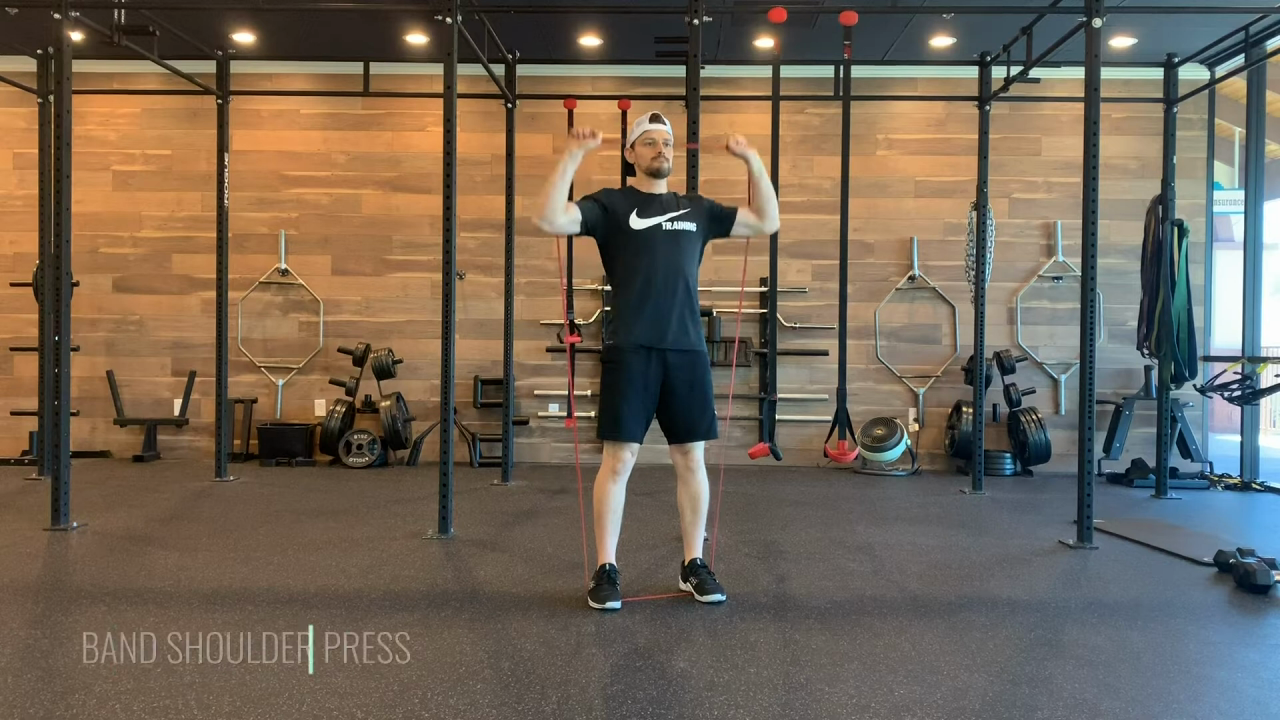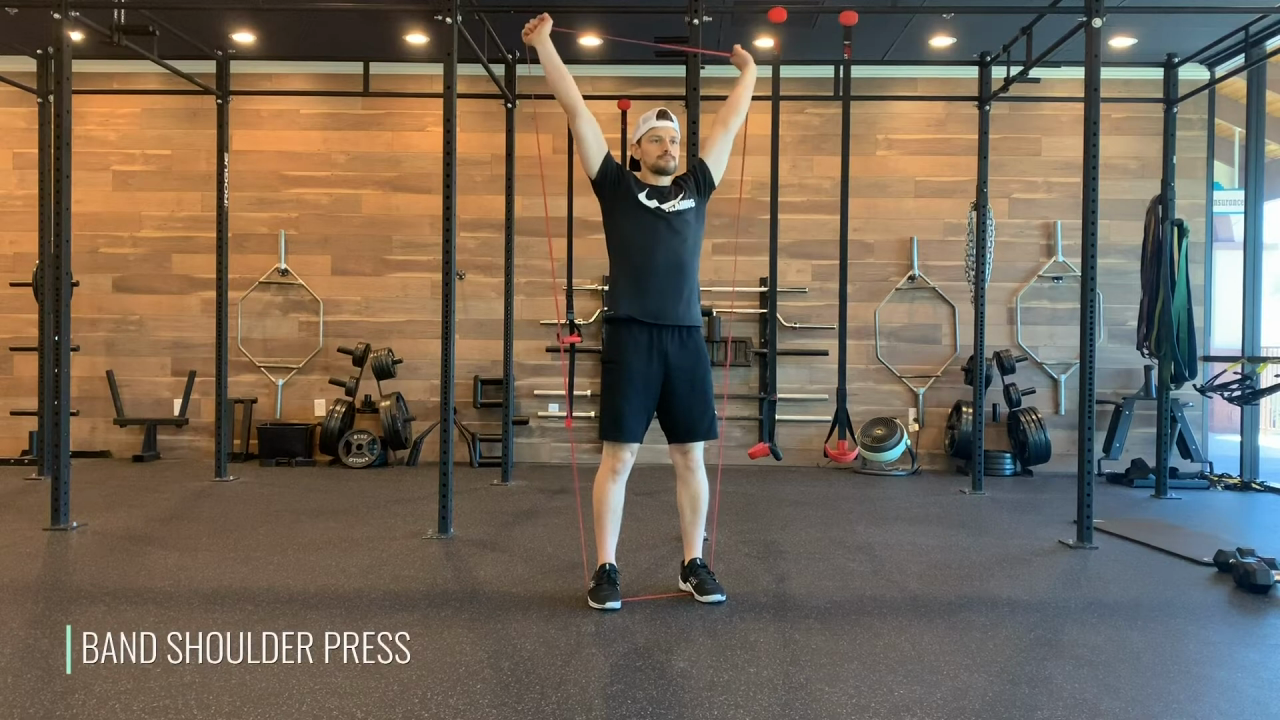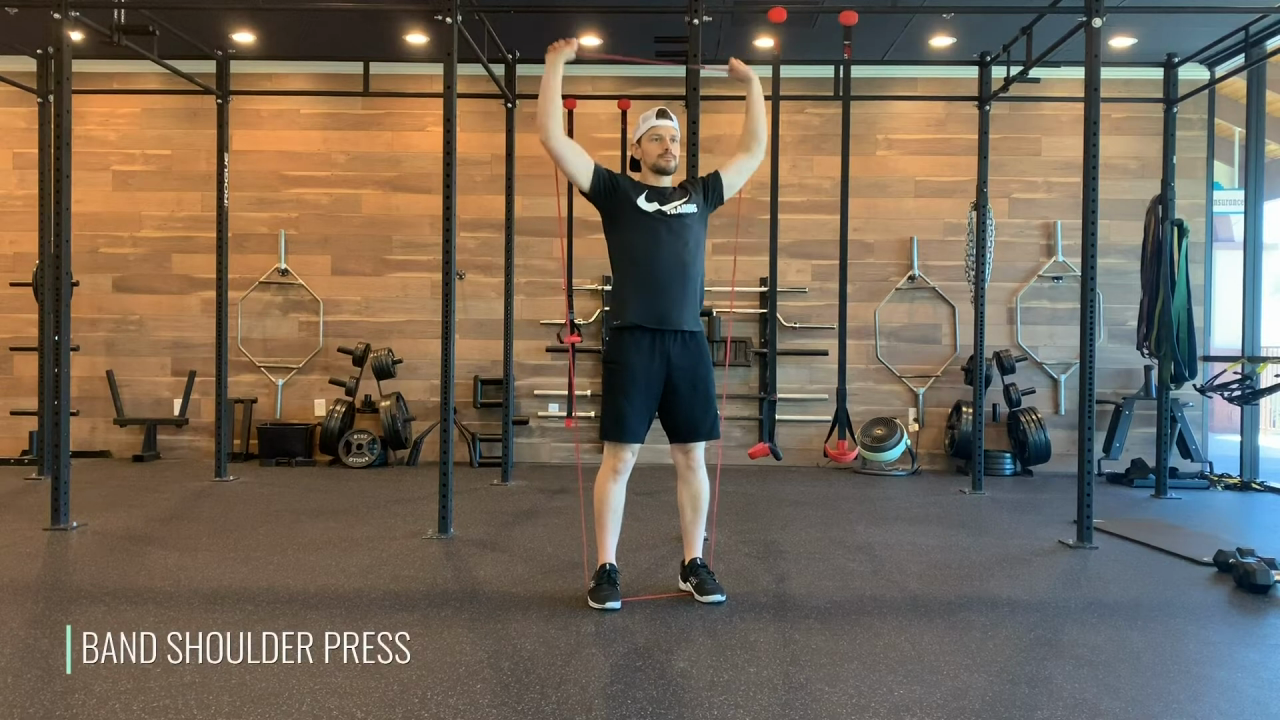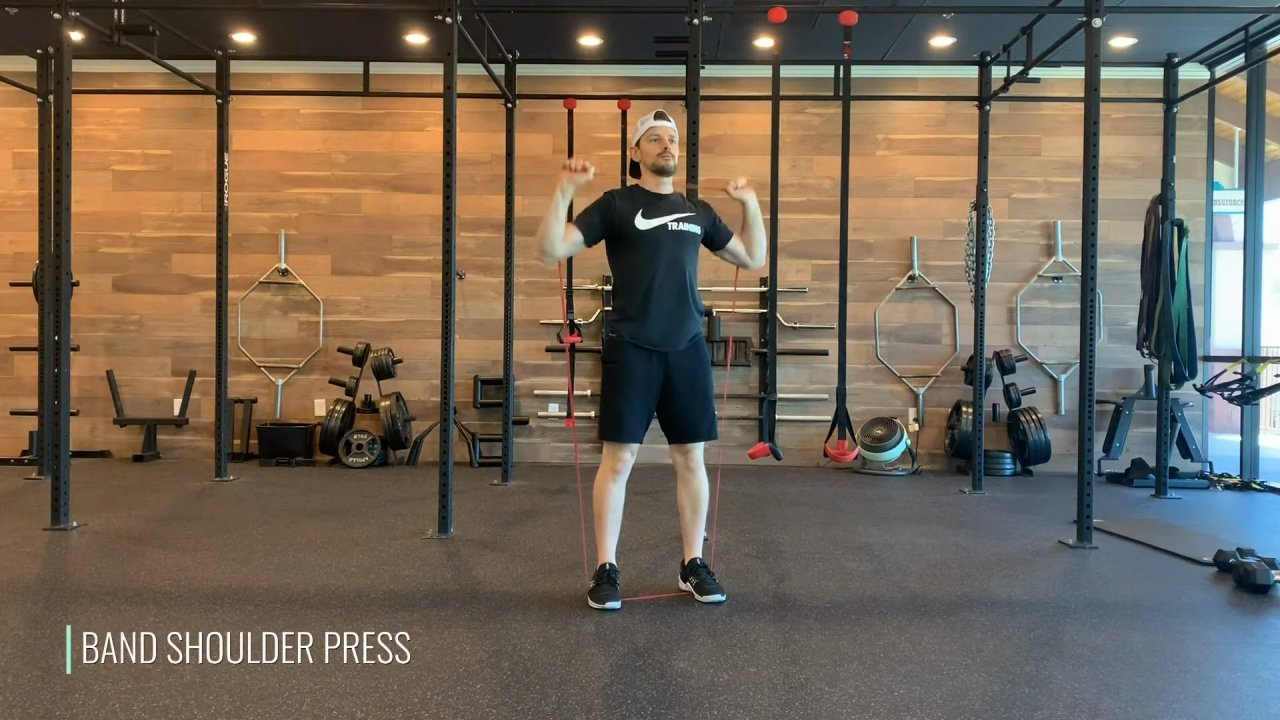
dt=0.5s
person 1, frame 1
left shoulder: (698, 209)
right shoulder: (610, 205)
left elbow: (767, 221)
right elbow: (548, 218)
left wrist: (753, 160)
right wrist: (572, 154)
left hip: (687, 349)
right hip: (630, 349)
left knee: (690, 458)
right knee: (618, 458)
left ankle: (694, 565)
right ankle: (605, 570)
person 1, frame 2
left shoulder: (695, 188)
right shoulder: (616, 186)
left elbow: (730, 123)
right elbow: (576, 108)
left wrist: (748, 71)
right wrist: (543, 44)
left hip: (686, 340)
right hip: (631, 341)
left knee: (690, 458)
right knee: (617, 459)
left ankle: (693, 564)
right ankle: (605, 569)
person 1, frame 3
left shoulder: (699, 195)
right shoulder: (616, 191)
left elbow: (754, 152)
right elbow: (552, 140)
left wrist: (752, 88)
right wrist: (555, 66)
left hip: (689, 344)
right hip: (633, 342)
left knee: (691, 457)
right knee: (619, 458)
left ankle: (693, 563)
right ankle: (606, 568)
person 1, frame 4
left shoulder: (697, 210)
right shoulder: (615, 204)
left elbow: (753, 258)
right elbow: (551, 249)
left wrist: (751, 205)
right wrist: (564, 191)
left hip: (688, 348)
right hip: (631, 348)
left knee: (691, 458)
right knee: (617, 460)
left ankle: (693, 564)
right ankle: (606, 570)
